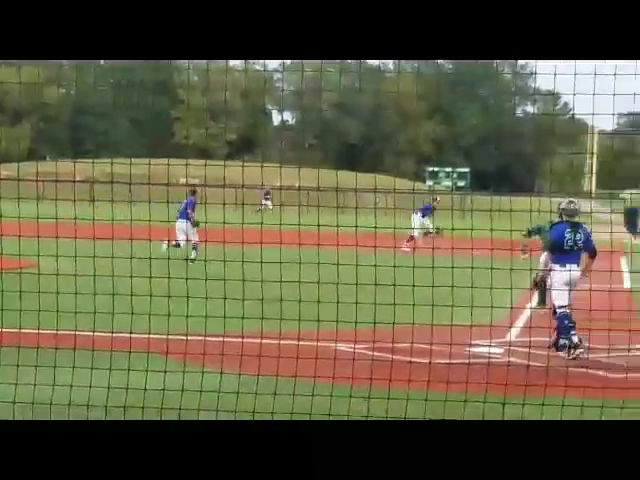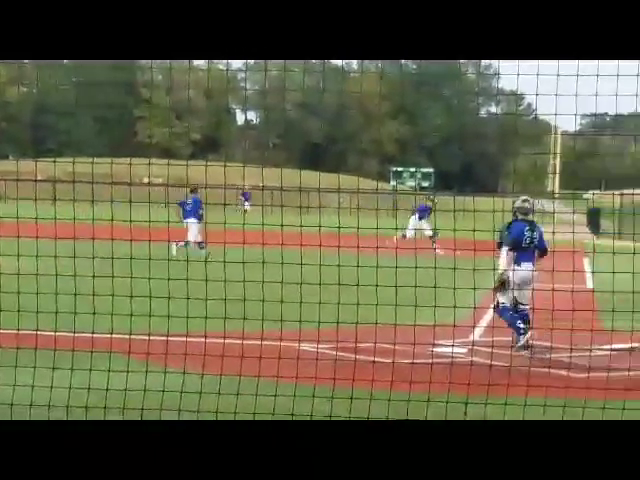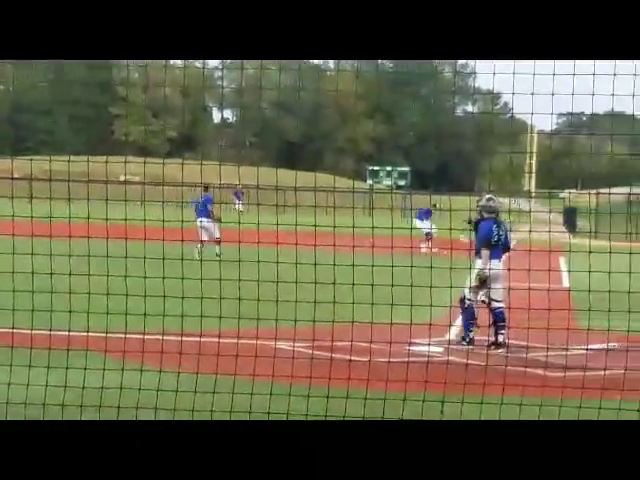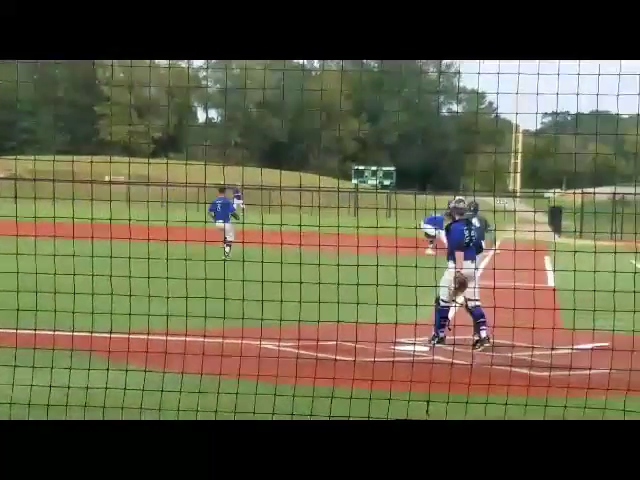
dt=0.2s
person 1, frame 1
left shoulder: (558, 228)
right shoulder: (583, 230)
left elbow: (549, 251)
right elbow: (592, 253)
left wrist: (542, 271)
right wrist: (584, 271)
left hip: (559, 271)
right hip: (575, 271)
left knee: (561, 310)
right knee: (564, 307)
left ankle: (575, 343)
right ankle: (562, 342)
person 1, frame 2
left shoulder: (516, 226)
right shoulder: (536, 228)
left elbow: (511, 250)
right elbow: (543, 252)
left wrist: (504, 271)
left hip: (515, 269)
right hip: (529, 270)
left knee: (503, 306)
right knee: (523, 307)
left ankle: (522, 332)
right ankle: (523, 341)
person 1, frame 3
left shoulder: (484, 224)
right shoulder: (501, 225)
left elbow: (485, 247)
right elbow: (506, 248)
left wrist: (483, 269)
left hip: (485, 267)
right hip: (498, 267)
left knee: (468, 302)
right knee: (497, 304)
left ankle: (468, 337)
right ankle: (500, 339)
person 1, frame 4
left shoulder: (455, 226)
right shoulder: (471, 226)
left elbow: (459, 249)
right elbow: (479, 249)
left wrist: (459, 271)
left hip: (457, 268)
right hip: (472, 267)
left knee: (443, 302)
right knee: (473, 304)
left ankle: (439, 336)
right ankle: (483, 336)
